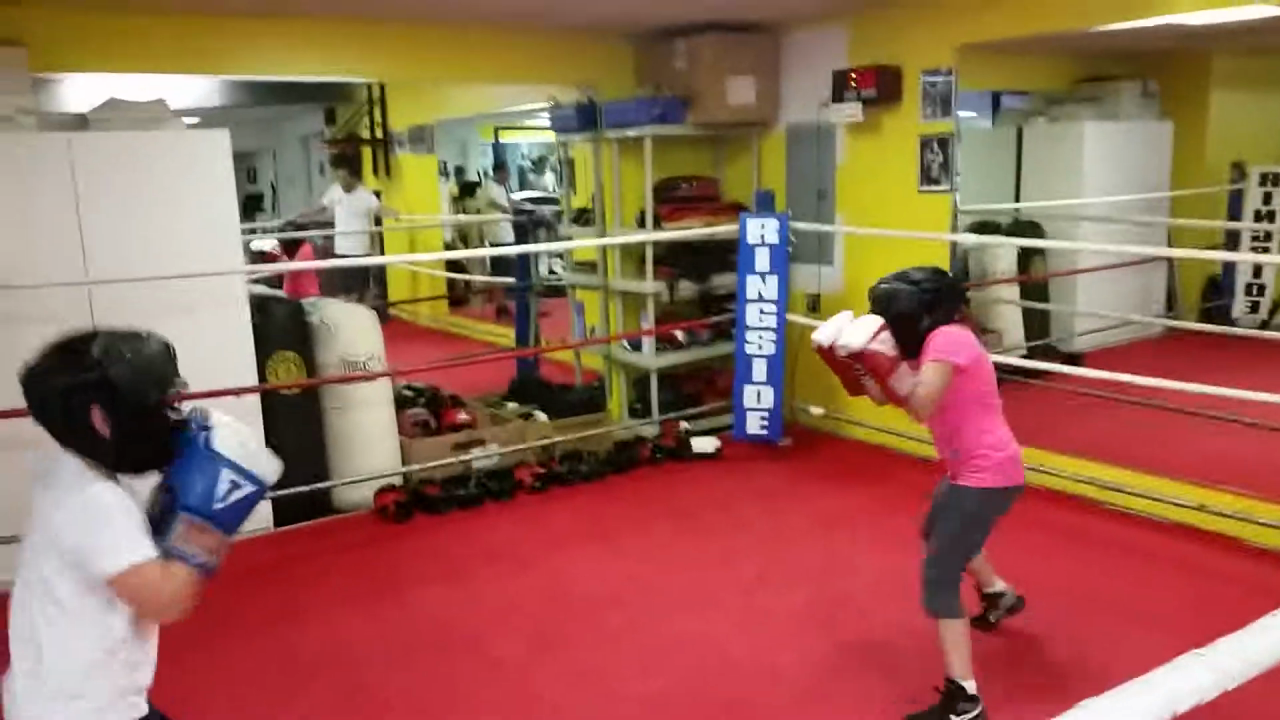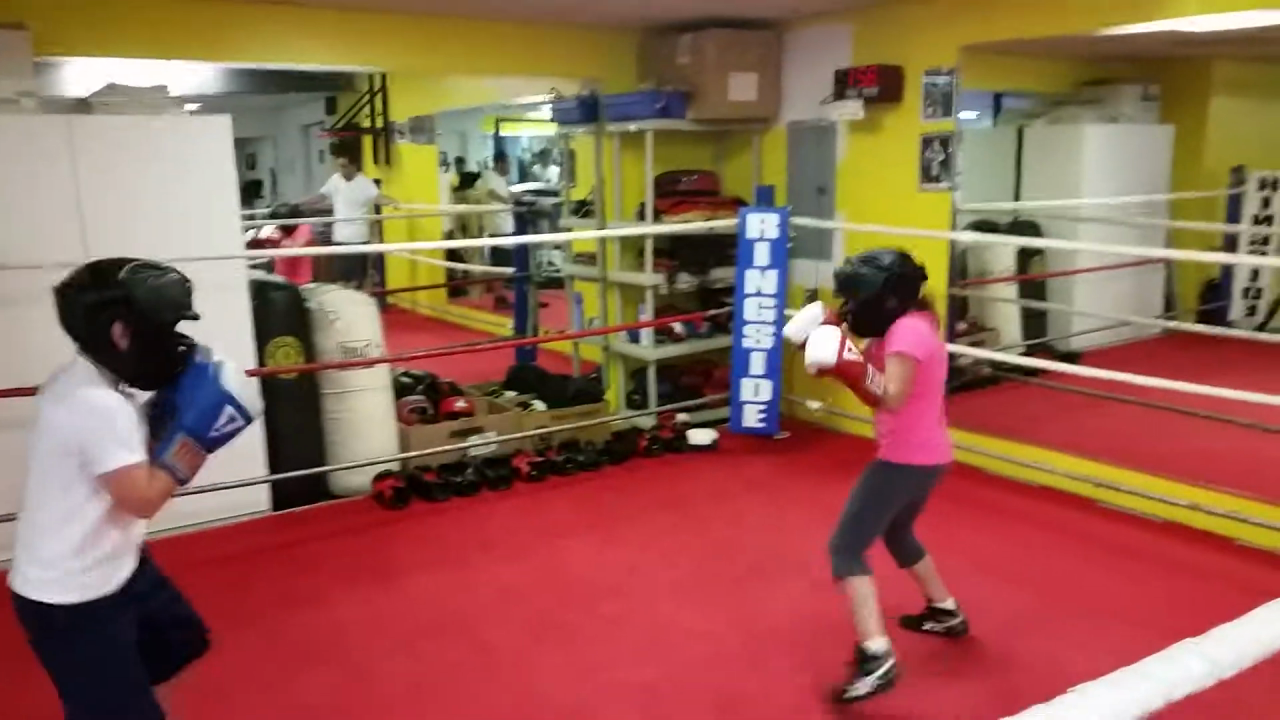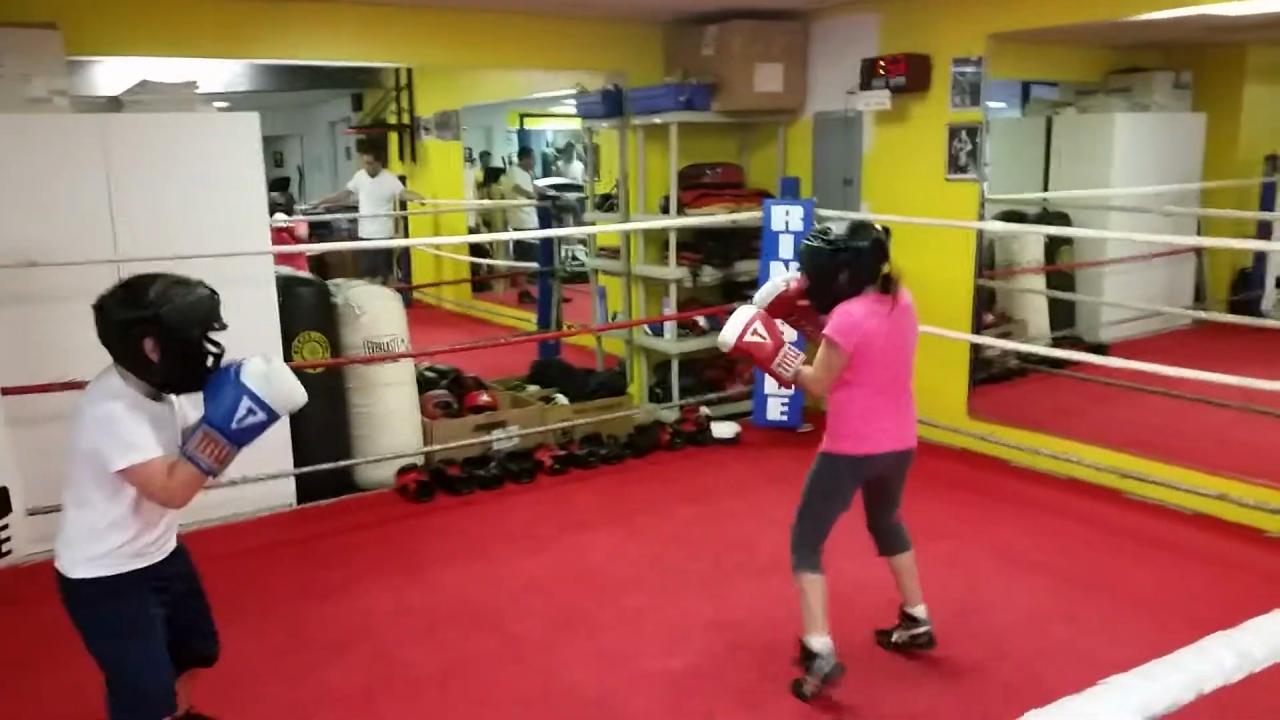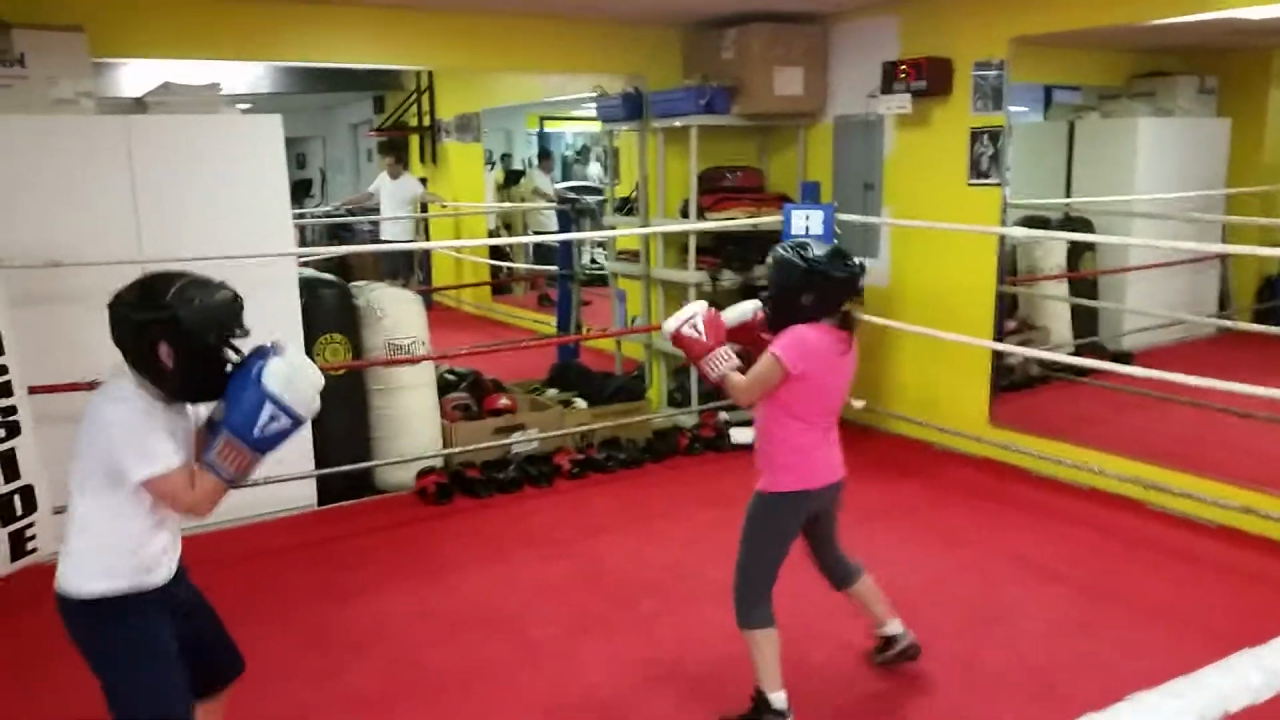
dt=0.4s
person 1, frame 1
left shoulder: (946, 339)
right shoulder: (938, 339)
left elbow: (921, 407)
right elbow: (881, 394)
left wrist: (881, 361)
right wrist: (851, 356)
left hip: (986, 476)
right hip: (977, 469)
left knee: (938, 577)
right knee: (939, 532)
right ankle: (999, 594)
person 1, frame 2
left shoulder: (908, 331)
right shoulder: (904, 326)
left elbow: (891, 399)
right elbow: (868, 372)
left wrist: (849, 368)
right wrist: (828, 342)
left hip: (907, 457)
right hip: (925, 456)
left knee: (846, 547)
right knee: (895, 533)
left ankle: (875, 657)
right ankle: (945, 611)
person 1, frame 3
left shoulder: (848, 315)
right shoulder: (900, 301)
left elbow: (818, 382)
left wrist: (769, 353)
right wrist: (804, 316)
left hip: (852, 447)
right hip: (900, 442)
left knee: (806, 540)
right knee: (885, 522)
left ankle: (820, 652)
right ankle: (916, 620)
person 1, frame 4
left shoulder: (797, 340)
right shoulder: (842, 337)
left elbow: (745, 394)
left wrist: (708, 348)
right wrist: (761, 341)
left hip: (787, 483)
right hip: (827, 477)
left knee: (751, 589)
right knee: (830, 558)
right ankle: (895, 634)
person 2, frame 1
left shoulder: (72, 477)
right shoulder: (93, 502)
left elbow: (136, 552)
right elbow: (166, 602)
left wrist: (178, 495)
right wrist: (206, 511)
person 2, frame 2
left shoulder: (88, 383)
right shoulder: (96, 405)
left elbow: (133, 459)
right elbow: (144, 498)
left wrist: (172, 407)
right wrist: (196, 428)
left hip: (110, 573)
right hip: (69, 598)
left knee: (182, 640)
person 2, frame 3
left shoulder: (155, 389)
right shoulder: (112, 410)
left elbow: (186, 447)
right elbow: (172, 490)
left wrist: (237, 403)
right wrist: (226, 422)
left hip: (158, 556)
right hip: (104, 578)
left knee: (192, 650)
person 2, frame 4
left shoulder: (158, 393)
right shoulder: (127, 414)
left elbow: (193, 456)
right elbow: (194, 498)
left wrist: (236, 408)
right wrist: (247, 427)
left hip: (157, 577)
right hip: (108, 597)
left knee: (215, 671)
